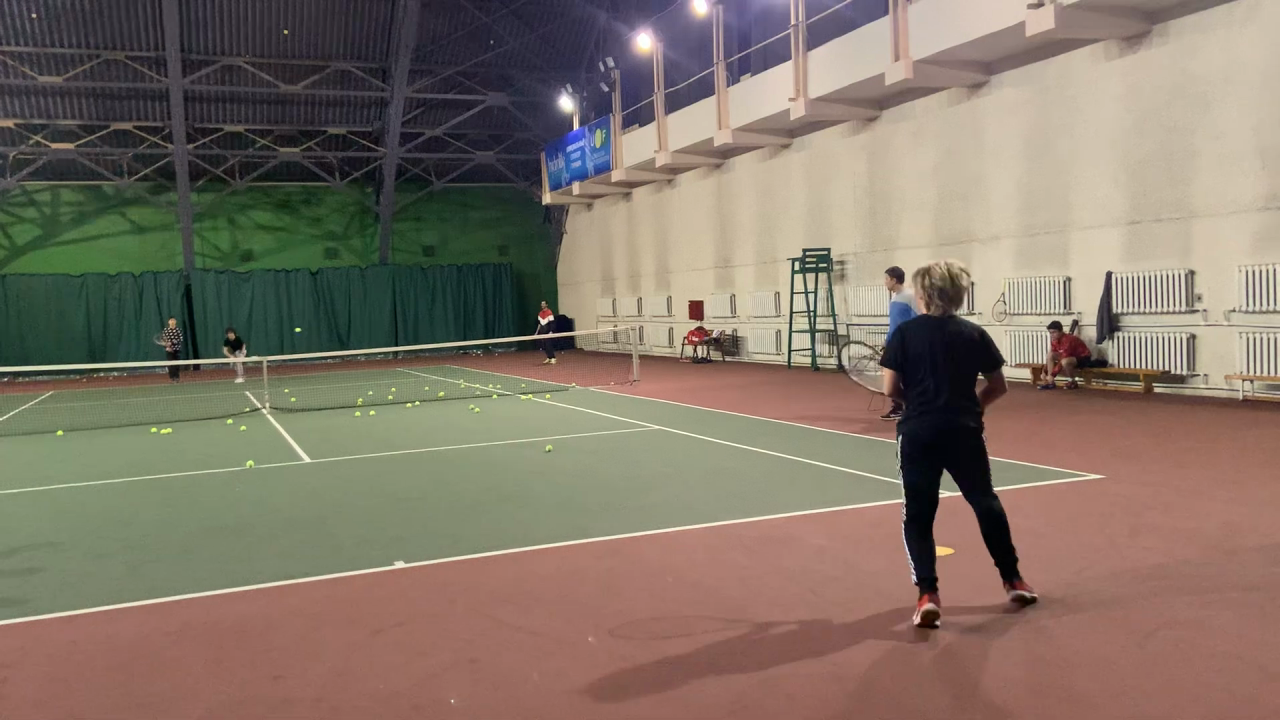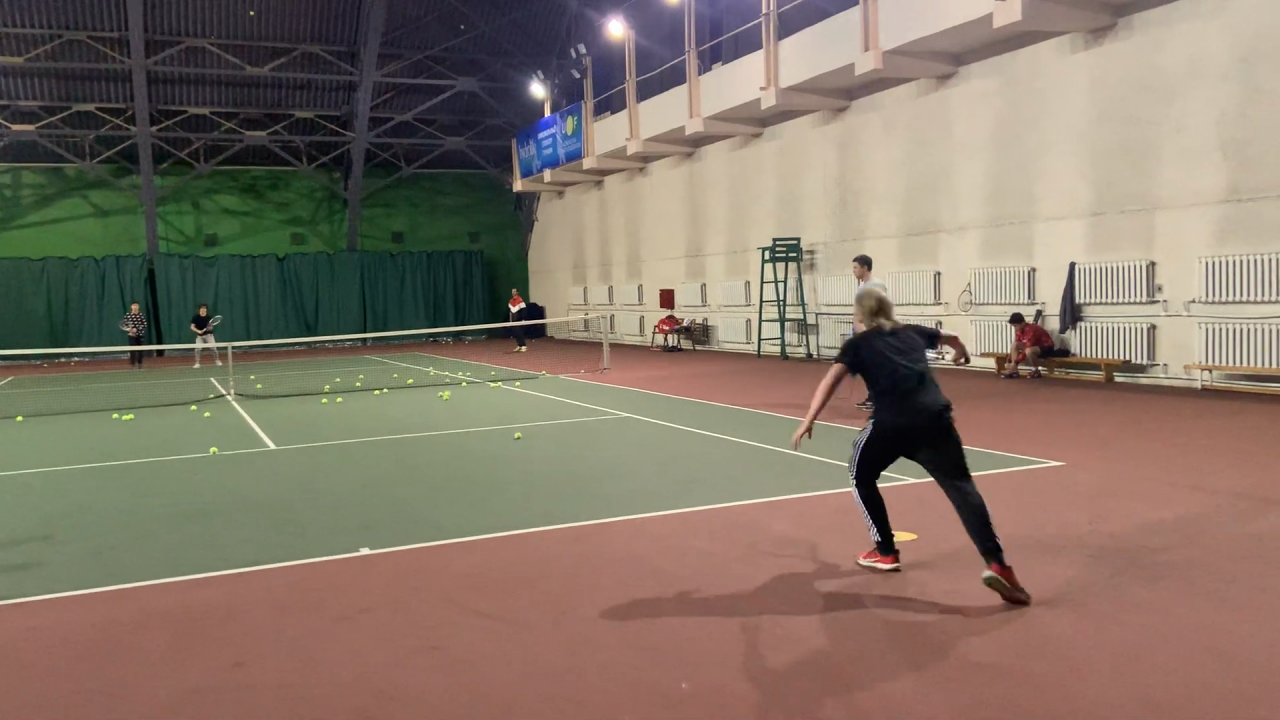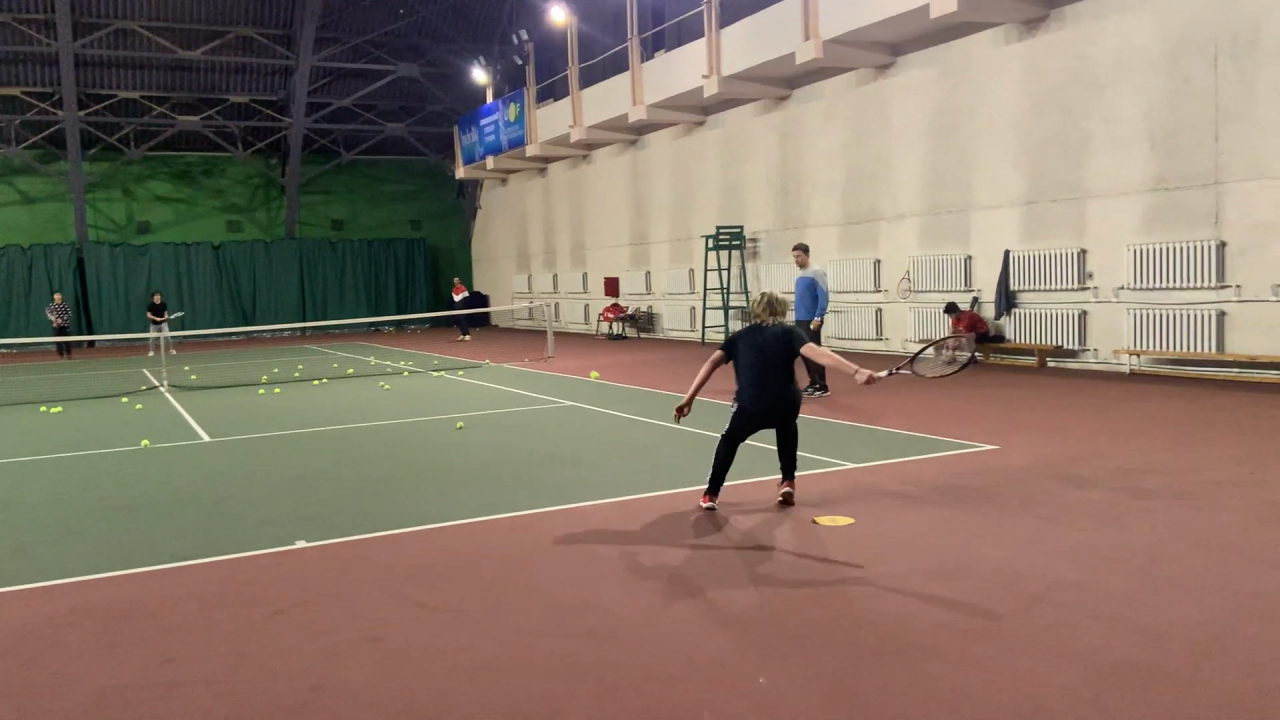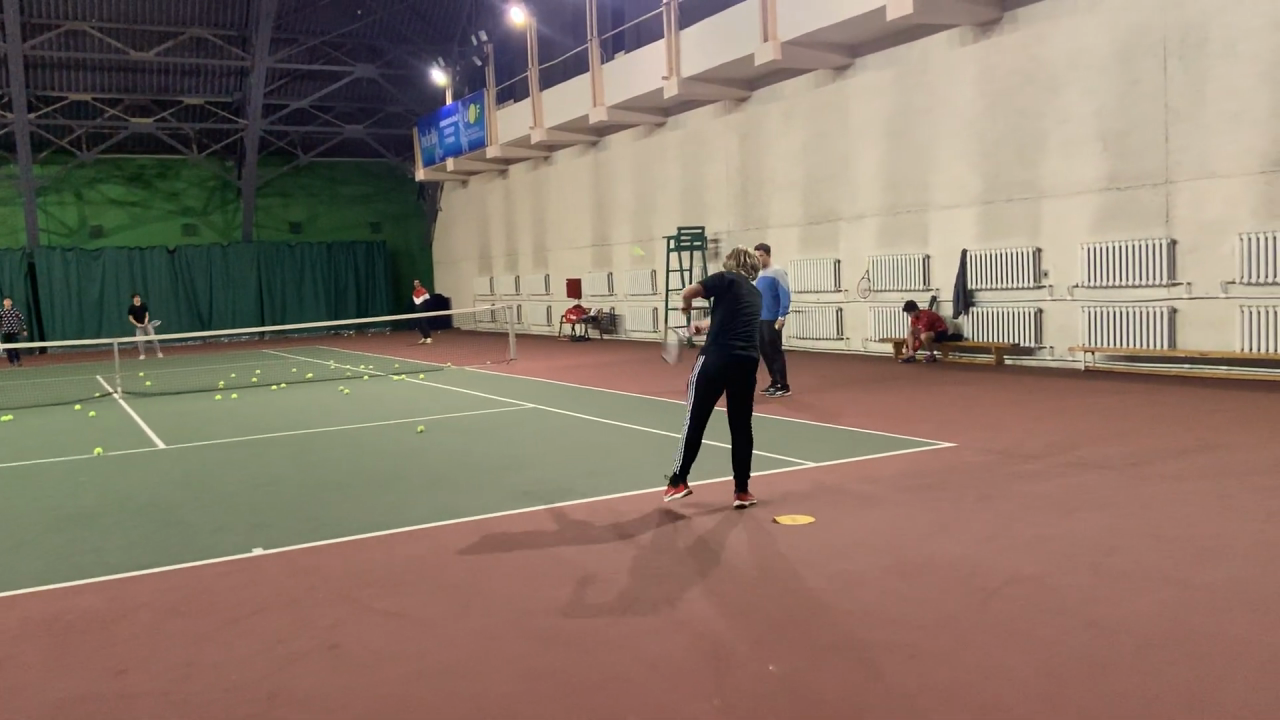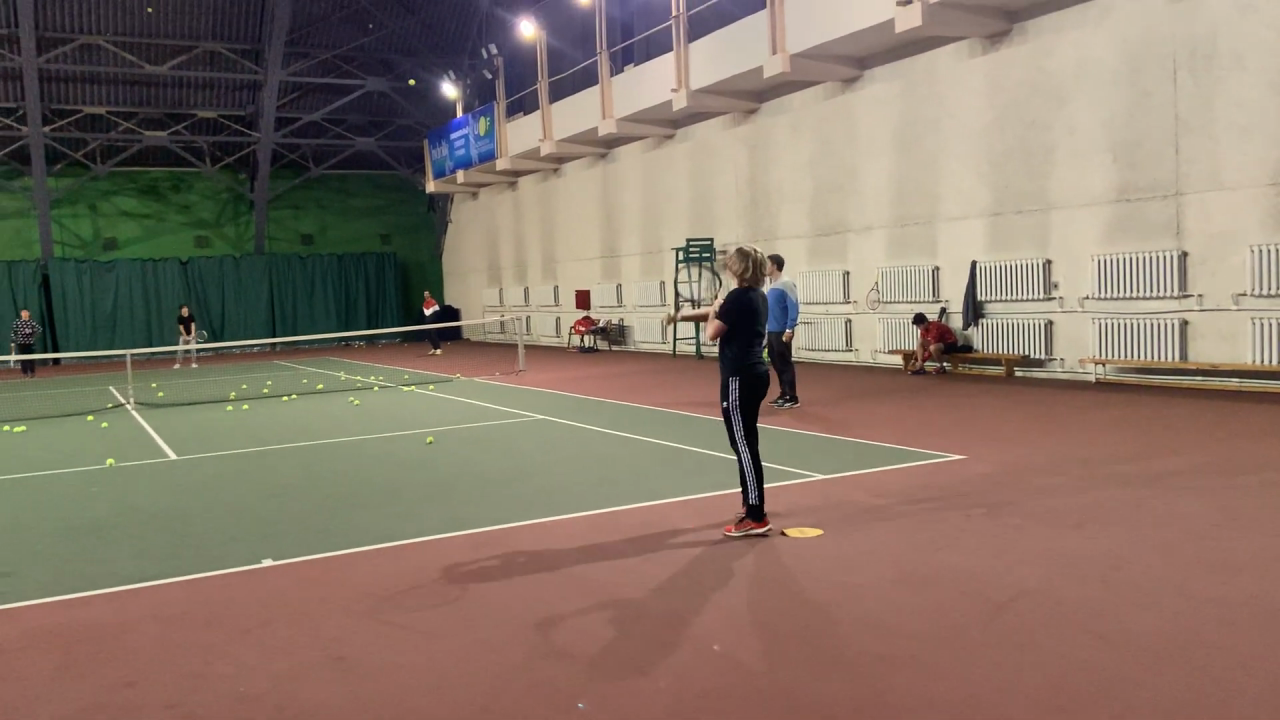
dt=0.5s
person 1, frame 1
left shoulder: (905, 331)
right shoulder: (974, 334)
left elbow: (891, 389)
right elbow: (998, 386)
left hip: (919, 433)
right hip: (964, 431)
left knee: (918, 516)
right knee: (985, 502)
left ankle: (927, 593)
right ankle: (1012, 579)
person 1, frame 2
left shoulder: (858, 344)
right shoulder: (911, 332)
left elbow: (830, 381)
right elbow: (951, 338)
left wrist: (808, 422)
right wrist: (961, 353)
left hip: (891, 424)
right hip: (934, 418)
left knee: (861, 475)
right knee: (963, 490)
left ankle: (886, 550)
right ankle: (996, 565)
person 1, frame 3
left shoulder: (739, 337)
right shoulder: (789, 333)
left elbow: (711, 364)
right elbow: (816, 353)
left wrist: (689, 399)
right wrist: (856, 371)
left hip: (749, 406)
right hip: (786, 406)
left knee: (730, 439)
right knee: (787, 430)
left ankle: (711, 494)
right ankle: (787, 482)
person 1, frame 4
left shoulder: (725, 279)
right shoulder: (755, 293)
left elbow: (687, 294)
left wrist: (684, 306)
right wrist: (706, 325)
left hip: (717, 358)
right hip: (747, 361)
left knee: (695, 420)
right knee: (741, 425)
left ankle: (678, 482)
right ankle: (742, 491)
person 1, frame 5
left shoulder: (738, 297)
right shoulder: (757, 296)
left elbow: (712, 333)
right elbow: (718, 309)
left wrist: (714, 310)
right wrist: (684, 315)
left hip: (740, 377)
right hip: (756, 374)
left knee: (743, 445)
right knee: (747, 441)
left ankle: (757, 517)
right ankle: (751, 504)
